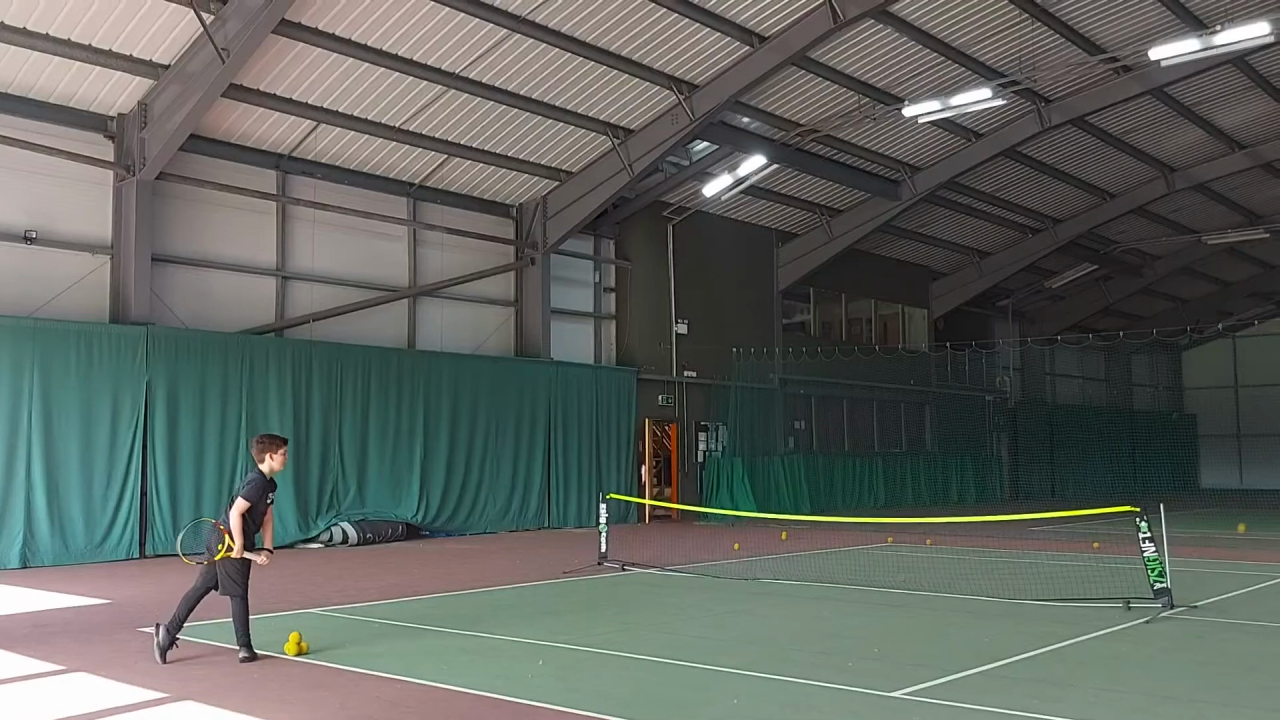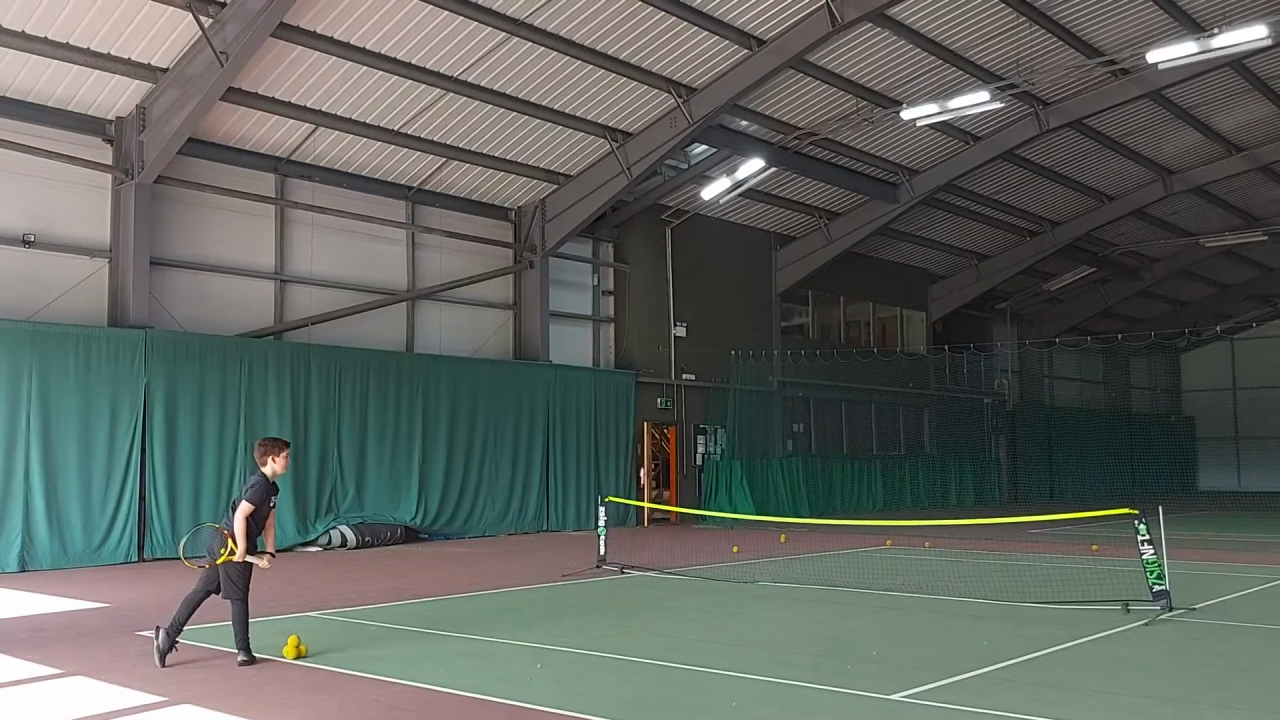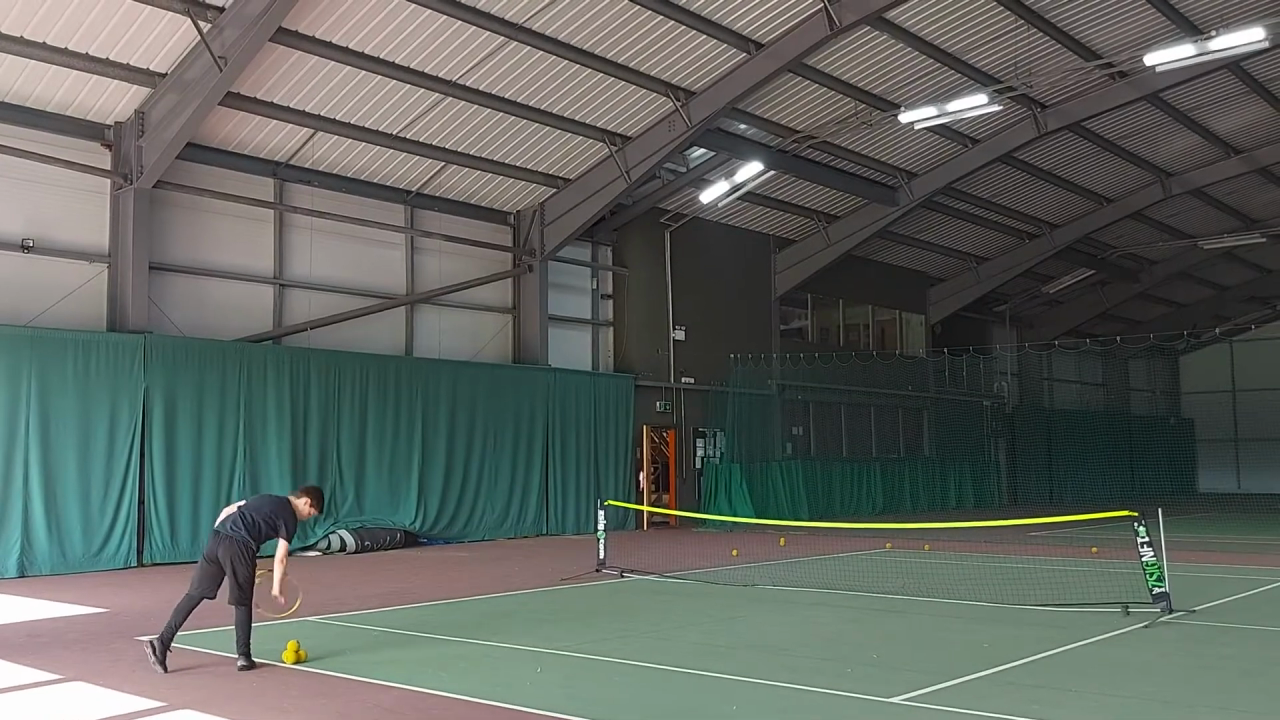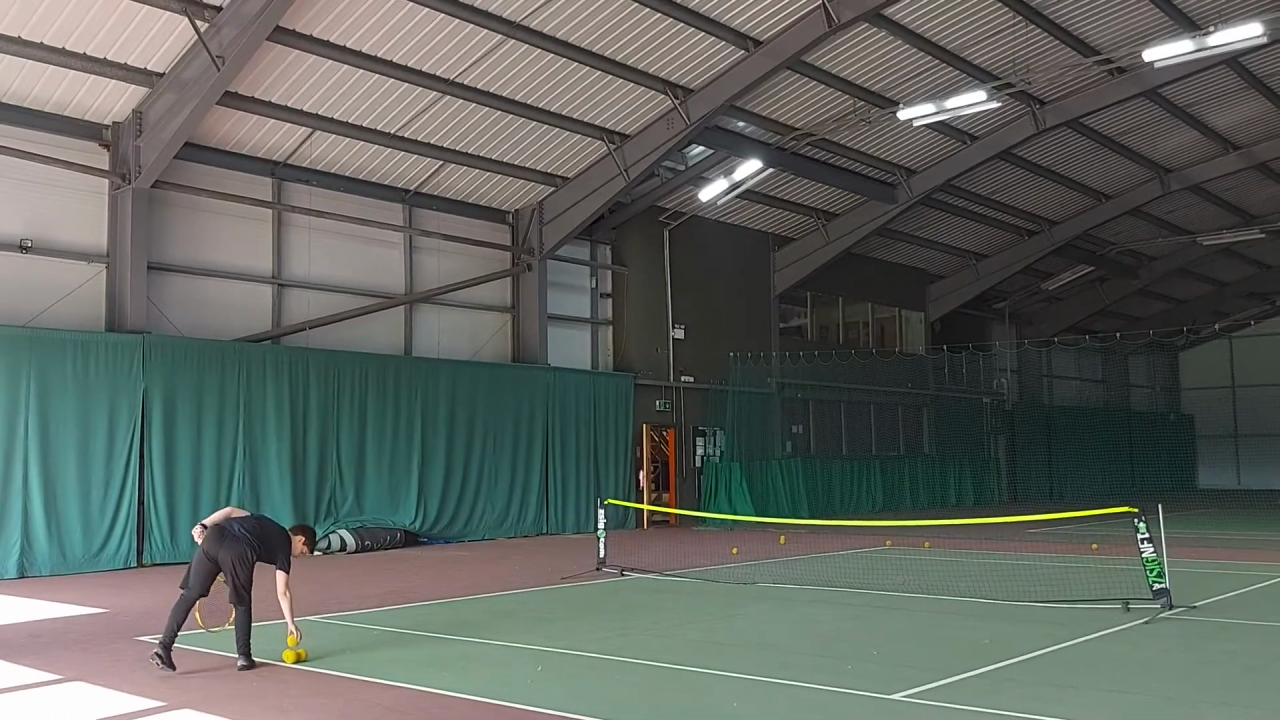
dt=0.7s
person 1, frame 1
left shoulder: (269, 484)
right shoulder: (257, 483)
left elbow: (267, 518)
right elbow: (235, 512)
left wrist: (267, 549)
right wrist: (240, 545)
right hip: (230, 542)
left knee: (201, 588)
right knee: (238, 595)
left ankle: (169, 632)
right ankle: (245, 648)
person 1, frame 2
left shoulder: (271, 487)
right shoulder: (260, 485)
left elbow: (269, 523)
right elbow: (240, 515)
left wrist: (270, 552)
right wrist: (242, 548)
right hip: (232, 545)
left knee: (201, 591)
right knee: (239, 598)
left ankle: (168, 635)
right ankle: (243, 652)
person 1, frame 3
left shoulder: (264, 499)
right shoulder: (289, 518)
left elbow: (228, 510)
right elbow: (280, 559)
right wrist: (276, 589)
left hip: (217, 538)
right hip: (239, 548)
left knee: (194, 596)
right knee: (242, 604)
left ankle: (162, 642)
right ankle: (243, 657)
person 1, frame 4
left shoulder: (262, 521)
right shoulder: (283, 548)
left elbow: (230, 511)
right elbow: (283, 592)
left wrist: (204, 525)
right wrist: (291, 624)
left hip: (214, 538)
right hip: (239, 551)
left knee: (189, 595)
right knee: (242, 604)
left ankle: (164, 646)
right ankle: (244, 656)
